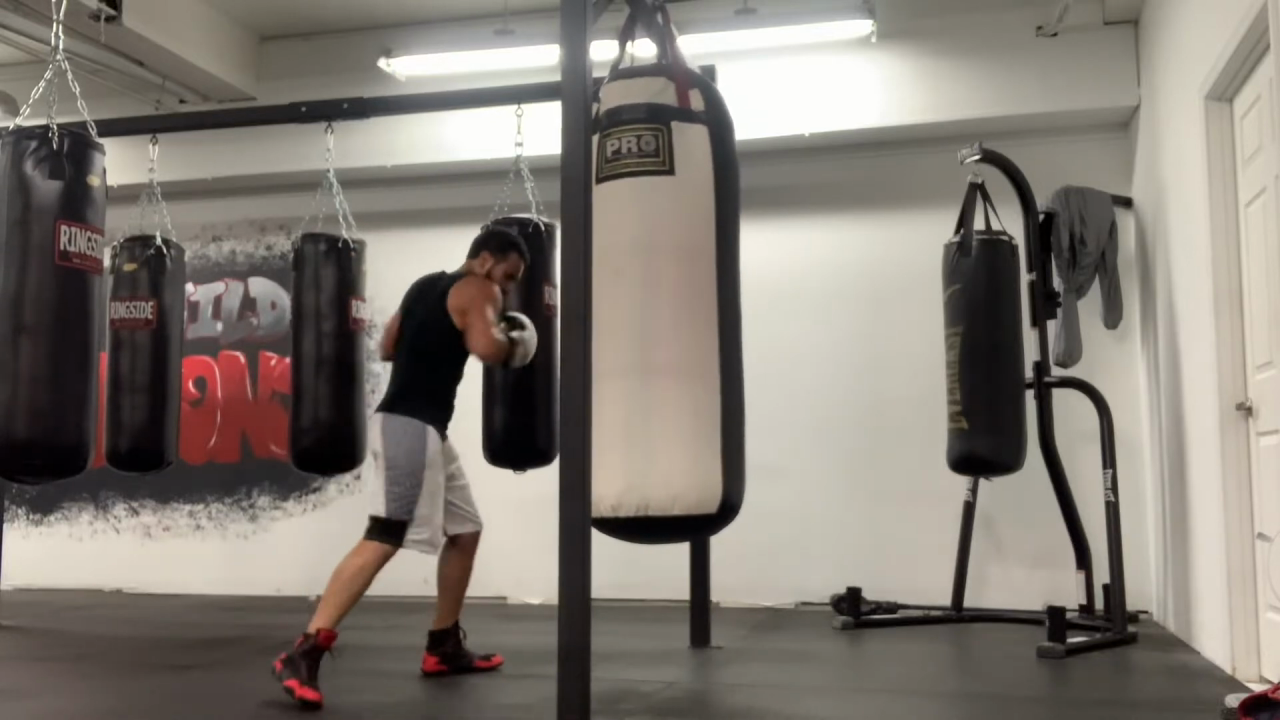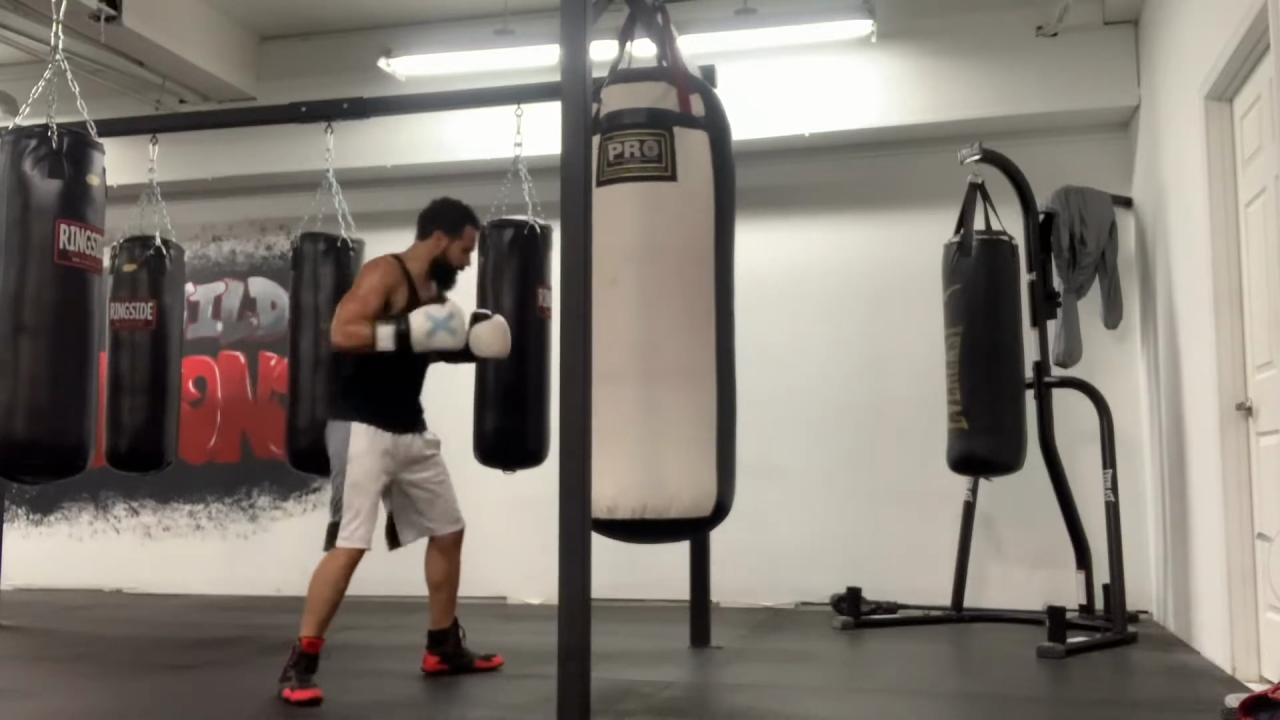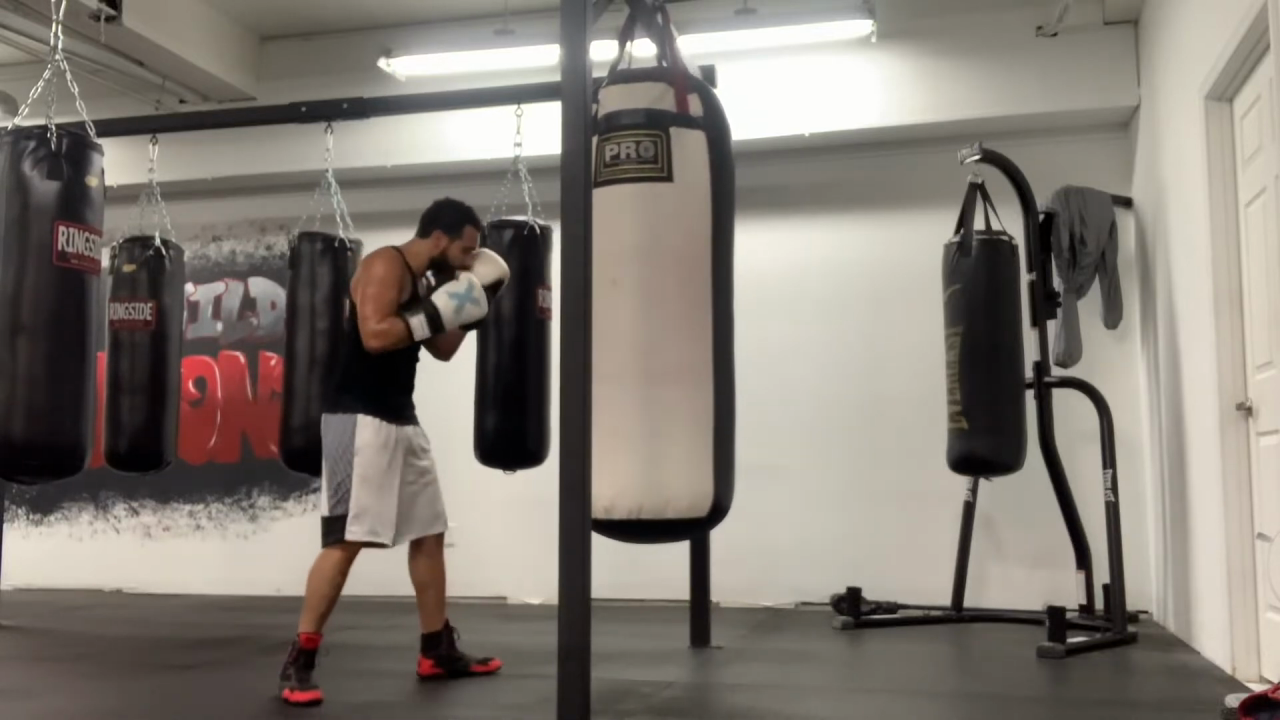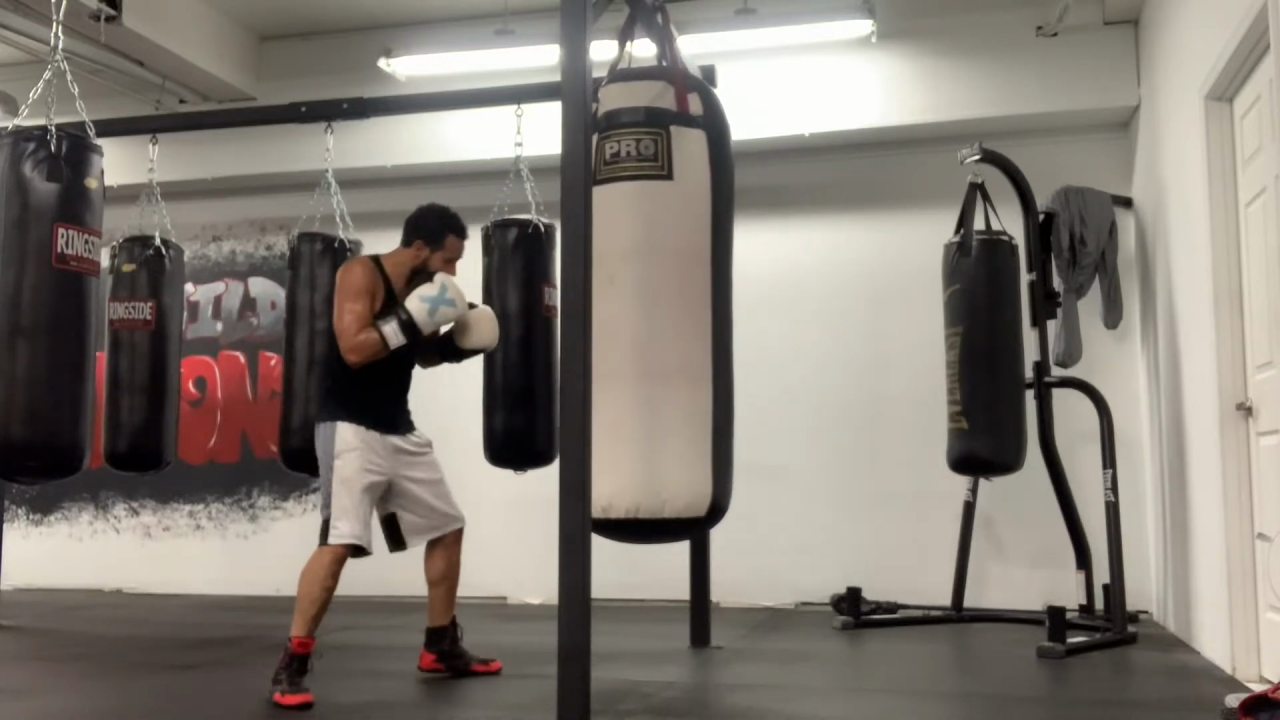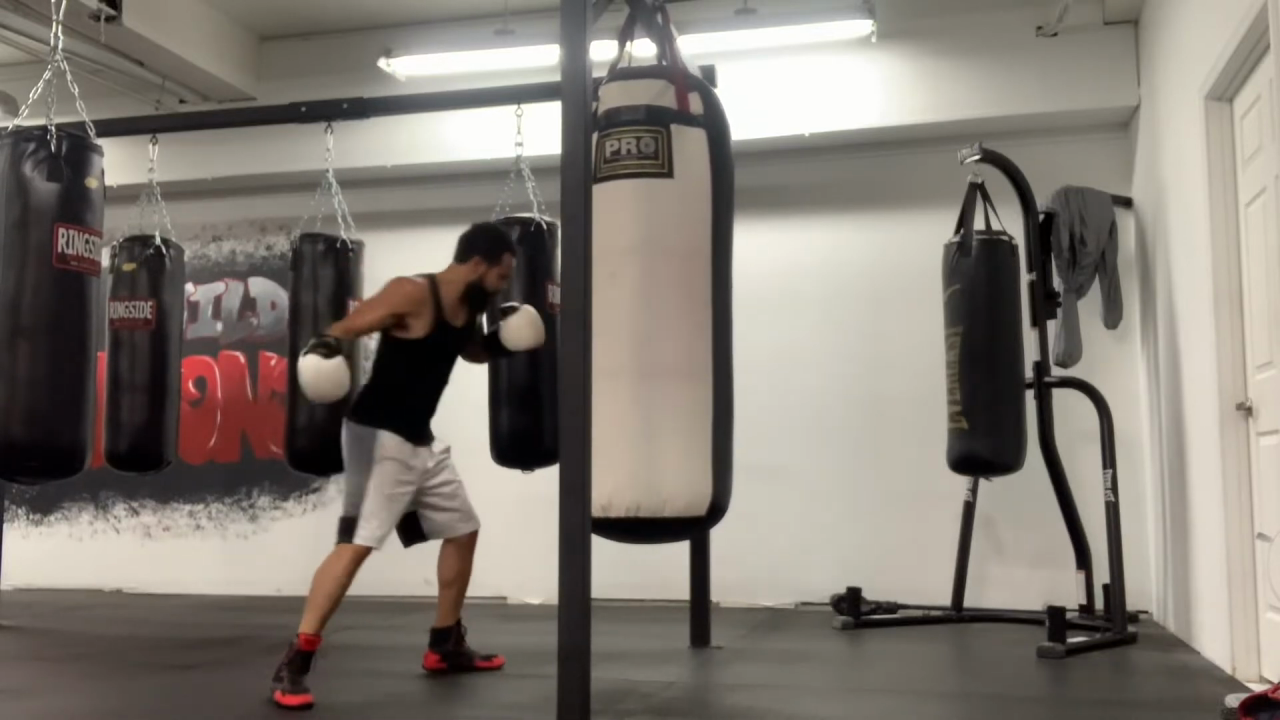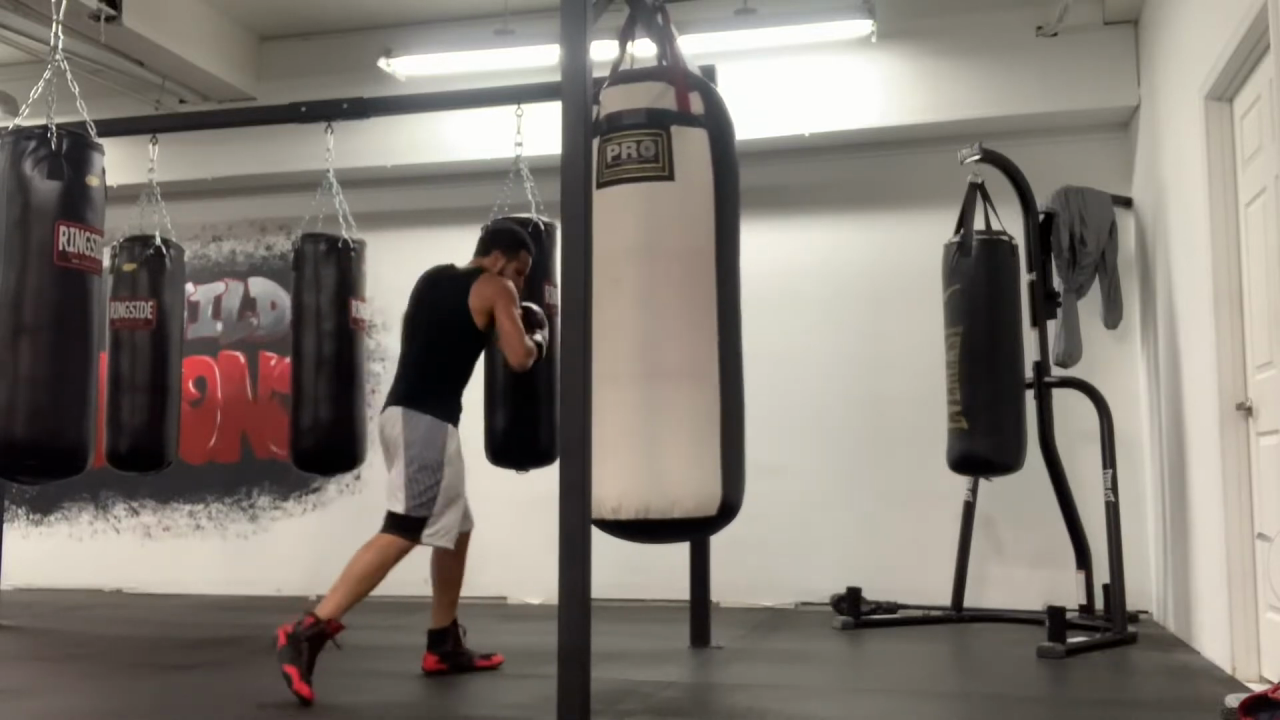
dt=0.4s
person 1, frame 1
left shoulder: (428, 288)
right shoulder: (478, 290)
left elbow: (389, 349)
right elbow: (488, 348)
right wrist: (517, 342)
left hip: (411, 424)
right hip: (412, 425)
left knee: (463, 532)
right knee: (385, 539)
left ankle: (443, 646)
right ankle: (302, 653)
person 1, frame 2
left shoulder: (434, 288)
right shoulder: (383, 274)
right elbow: (342, 335)
left wrist: (468, 342)
right wrist: (408, 333)
left hip: (411, 431)
right hip: (361, 428)
left knee: (448, 532)
right knee: (348, 546)
left ankle: (443, 646)
right ankle: (300, 662)
person 1, frame 3
left shoulder: (425, 281)
right shoulder: (384, 265)
left elbow: (443, 348)
right elbow: (376, 336)
left wrist: (471, 307)
right wrist: (438, 312)
left hip: (401, 420)
right hip: (358, 419)
left knee: (429, 536)
right knee: (347, 541)
left ankle: (437, 651)
right ankle: (299, 661)
person 1, frame 4
left shoulder: (426, 287)
right shoulder: (361, 274)
right elbow: (354, 350)
left wrist: (458, 341)
right wrist: (414, 318)
left hip: (400, 430)
right hip: (349, 427)
left knee: (447, 528)
right knee: (339, 543)
left ankle: (441, 646)
right ankle: (291, 664)
person 1, frame 5
left shoulder: (471, 302)
right shoulder: (411, 292)
left elbow: (476, 351)
right elbow: (342, 330)
left wrist: (506, 338)
right wrist: (324, 351)
left hip: (419, 440)
right hip: (377, 435)
left knee: (463, 531)
right knee: (356, 544)
left ankle: (445, 645)
right ankle: (294, 663)
person 1, frame 6
left shoulder: (437, 280)
right shoulder: (495, 289)
right elbow: (519, 360)
right wrist: (536, 333)
left hip: (407, 413)
right hip: (426, 419)
left knee: (455, 531)
right knee: (400, 534)
left ankle: (444, 645)
right ankle: (308, 632)
